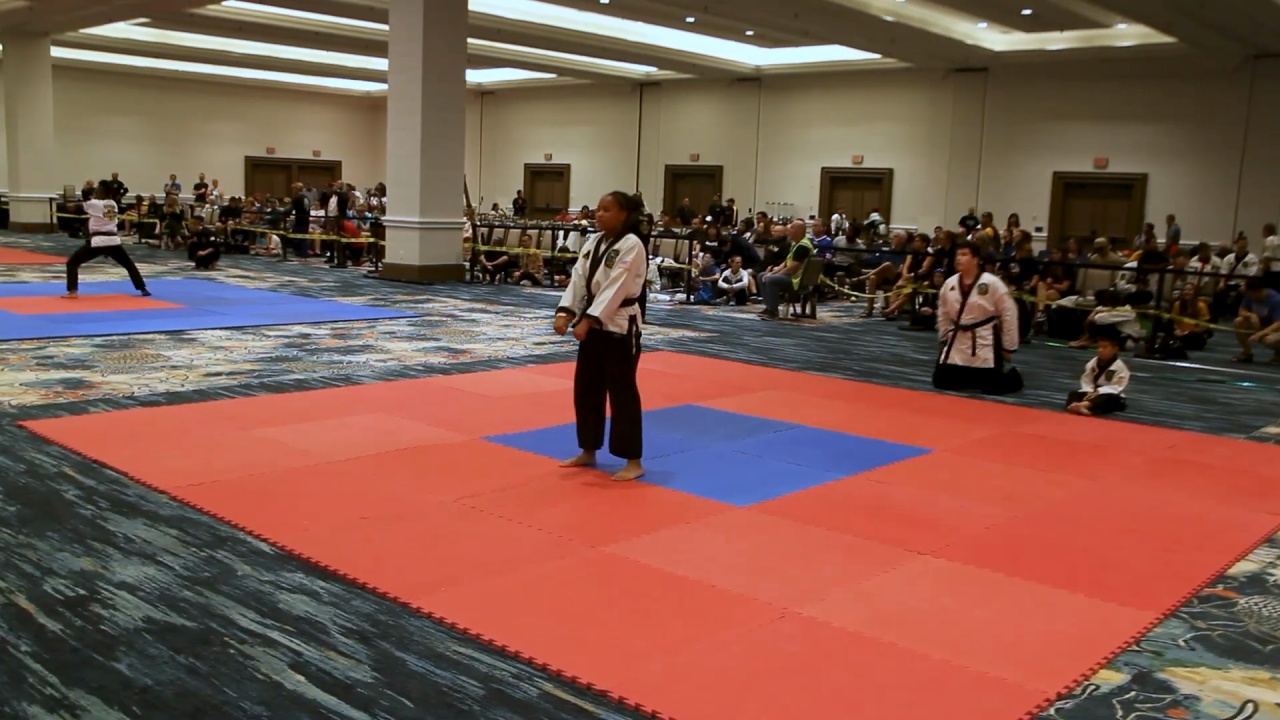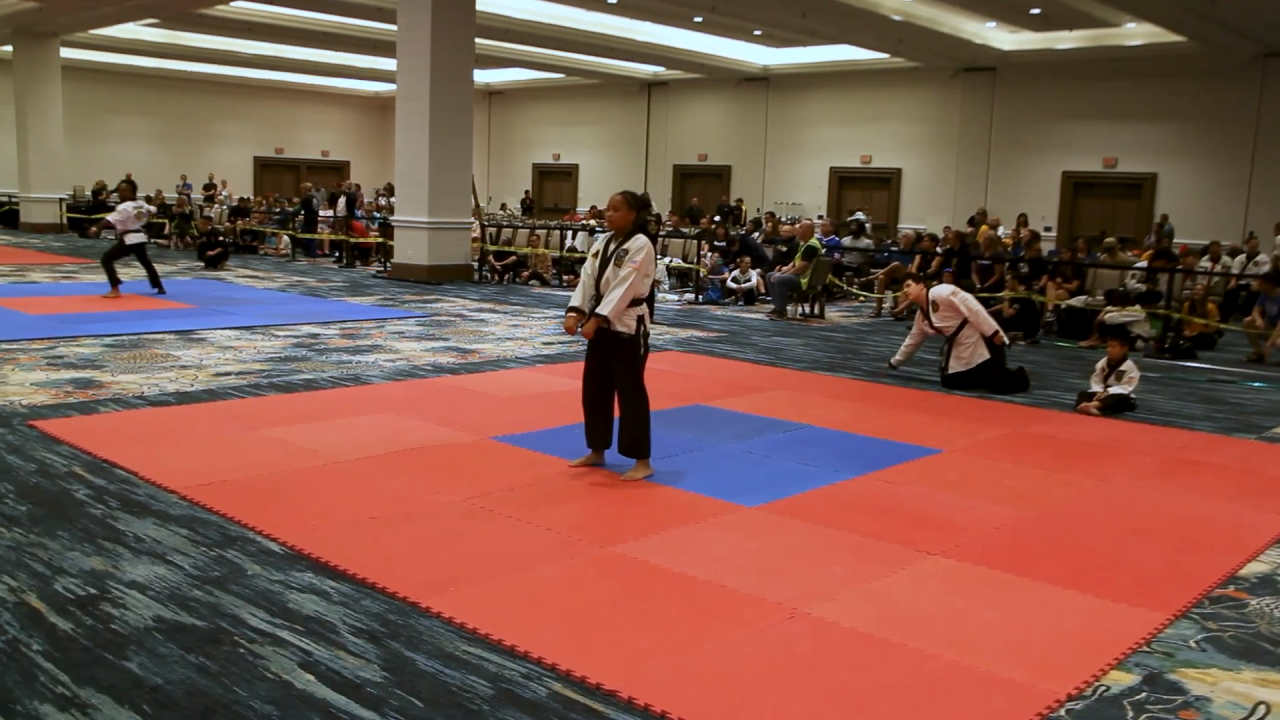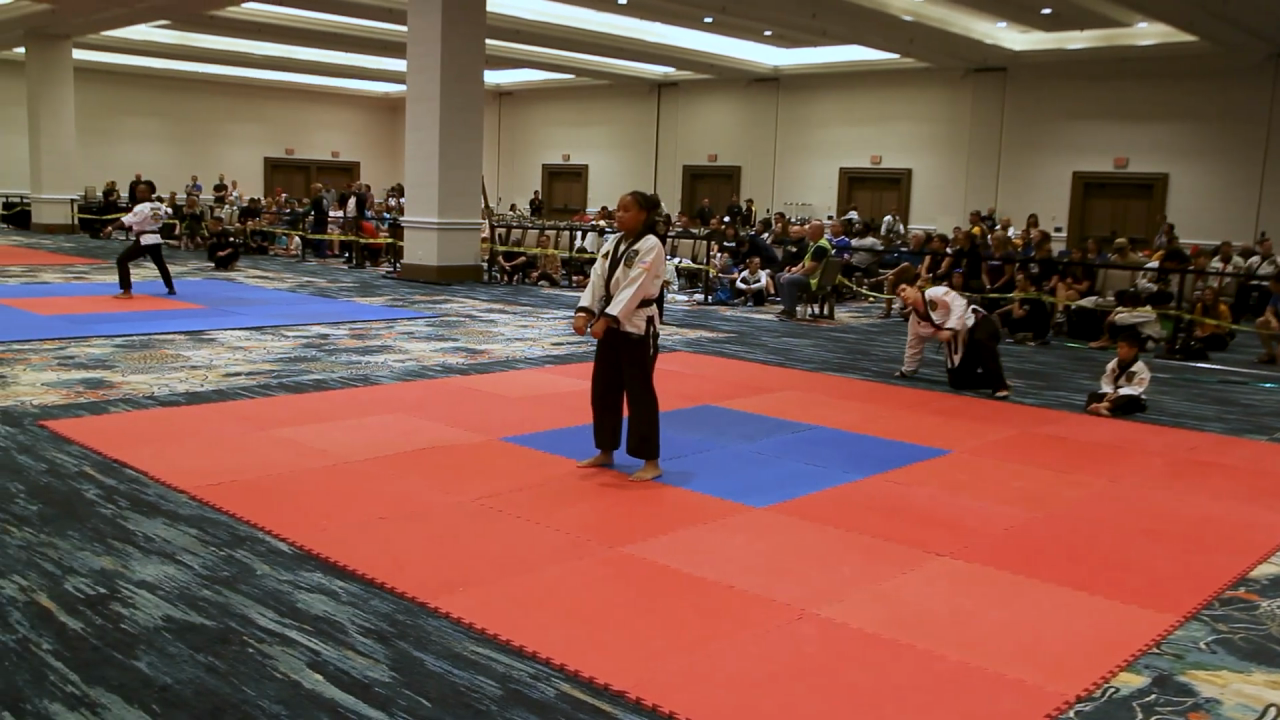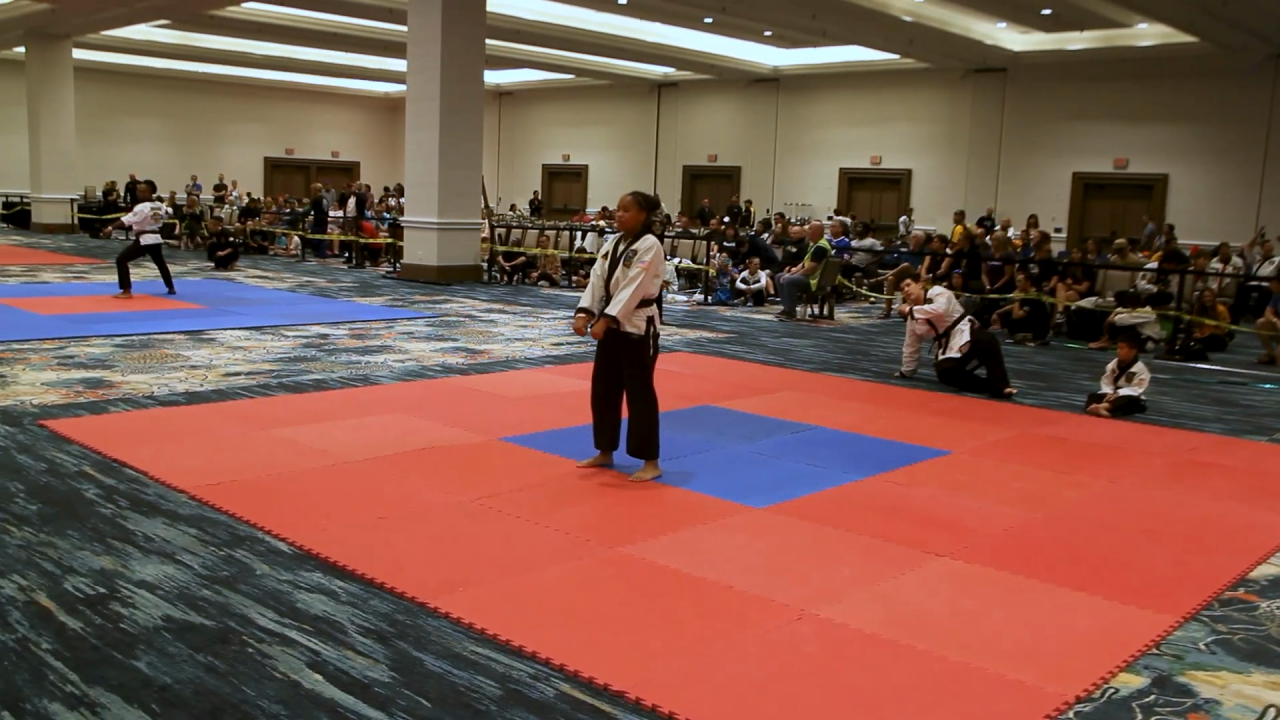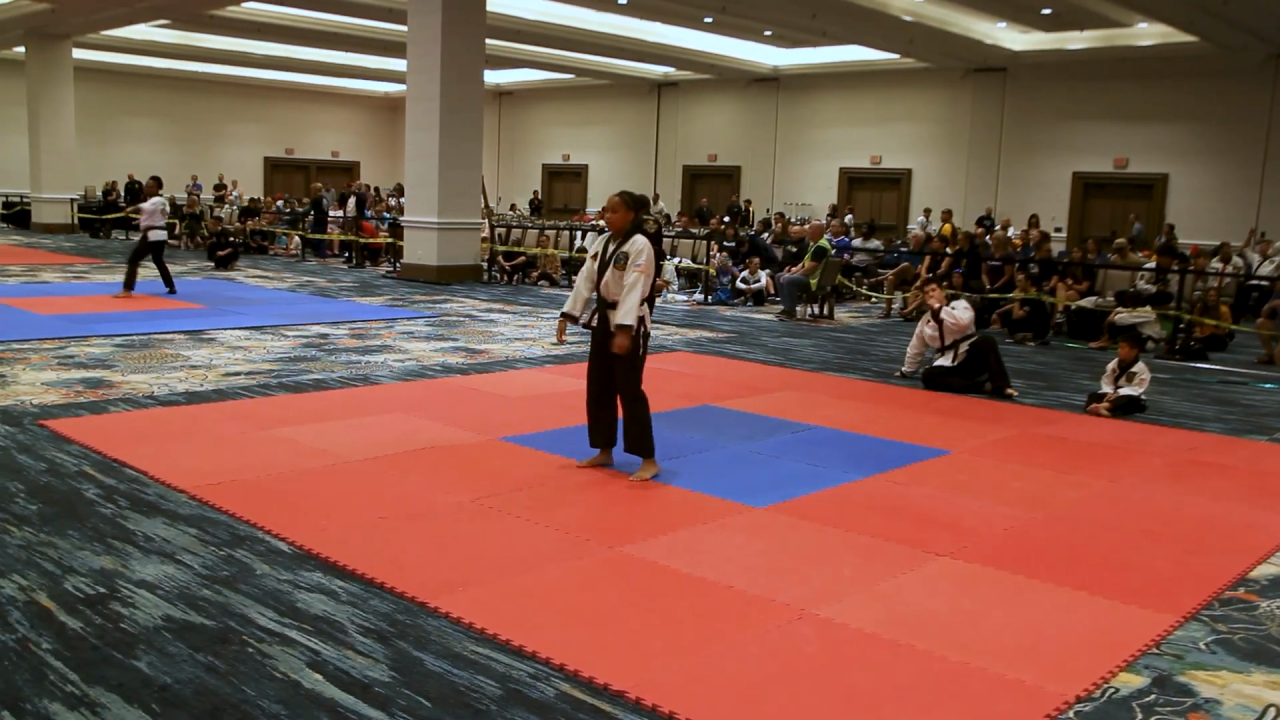
dt=0.4s
person 1, frame 1
left shoulder: (632, 245)
right shoulder: (593, 242)
left elbow: (615, 287)
right elbow: (578, 279)
left wrist: (588, 320)
right wrist: (565, 312)
left hip: (620, 325)
right hip: (593, 322)
left knee: (623, 392)
right knee: (586, 389)
left ankle: (634, 461)
right ankle: (589, 451)
person 1, frame 2
left shoulder: (640, 245)
right shoulder: (603, 242)
left elbow: (624, 287)
right elbow: (587, 278)
left wrist: (595, 319)
right wrist: (575, 312)
left hip: (628, 325)
right hip: (601, 322)
left knee: (631, 392)
right knee: (594, 389)
left ankle: (642, 462)
right ankle: (597, 452)
person 1, frame 3
left shoulder: (651, 246)
right shoulder: (613, 243)
left elbow: (634, 287)
right elbow: (597, 279)
left wrist: (605, 319)
right wrist: (584, 312)
left hip: (638, 325)
right hip: (611, 323)
left knee: (640, 393)
right knee: (603, 389)
left ankle: (651, 462)
right ankle: (606, 452)
person 1, frame 4
left shoulder: (650, 246)
right shoulder: (612, 243)
left elbow: (633, 287)
right elbow: (598, 280)
left wrist: (605, 319)
right wrist: (584, 313)
left hip: (638, 326)
right hip: (611, 324)
left knee: (640, 393)
right knee: (603, 390)
left ankle: (651, 462)
right ankle: (605, 452)
person 1, frame 5
left shoulder: (640, 245)
right shoulder: (602, 242)
left elbow: (633, 289)
right elbow: (585, 280)
left wrist: (624, 330)
right wrist: (568, 316)
left hip: (630, 325)
right hip: (603, 321)
left knee: (630, 391)
right knee: (598, 390)
left ankle: (649, 460)
right ankle: (604, 452)
